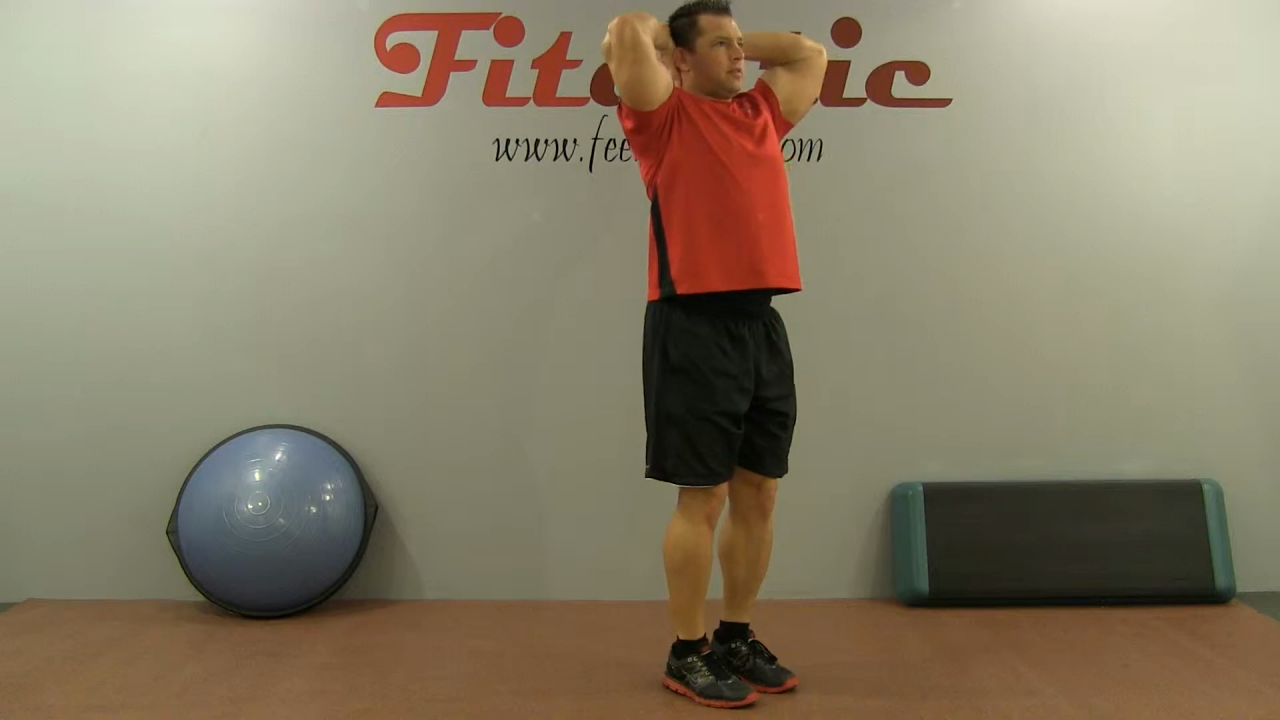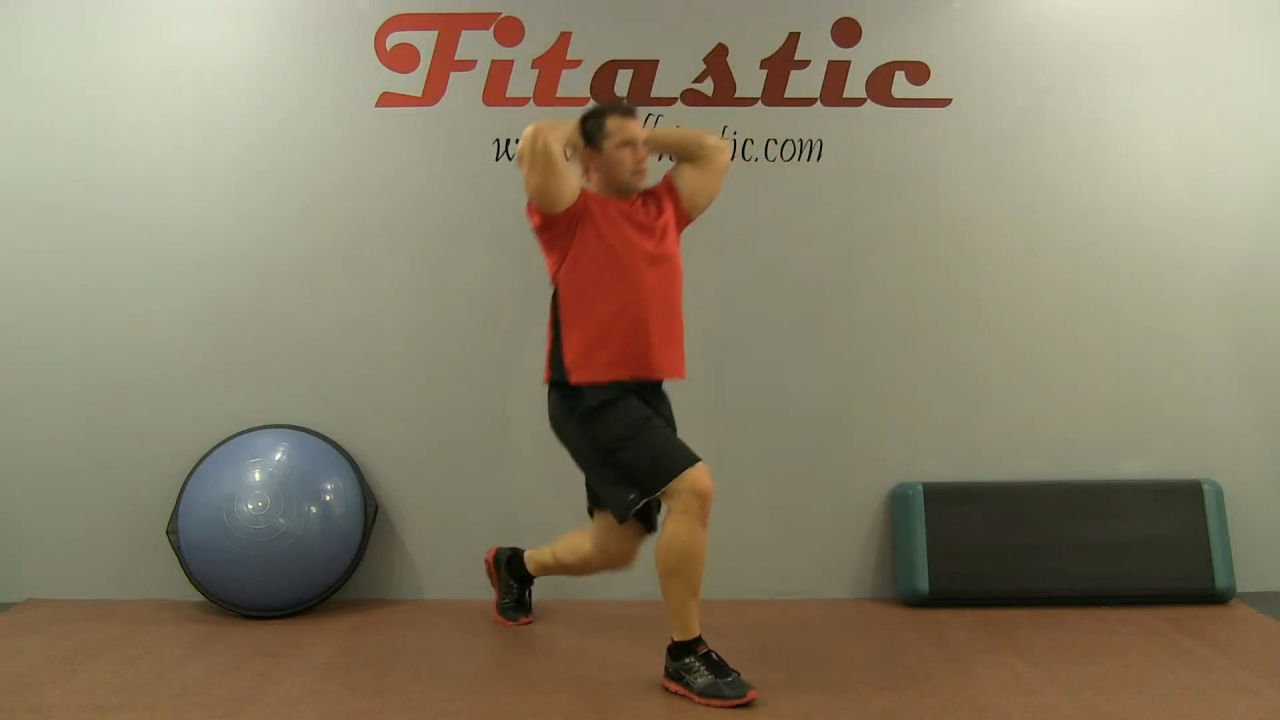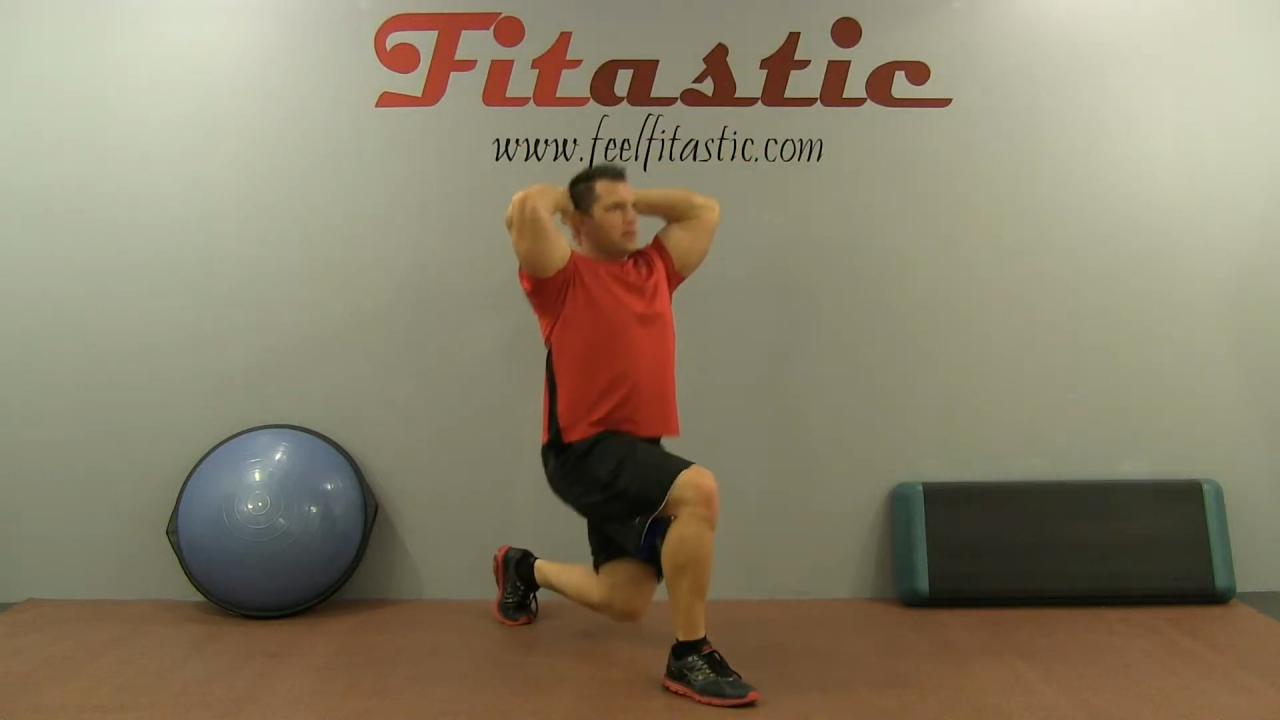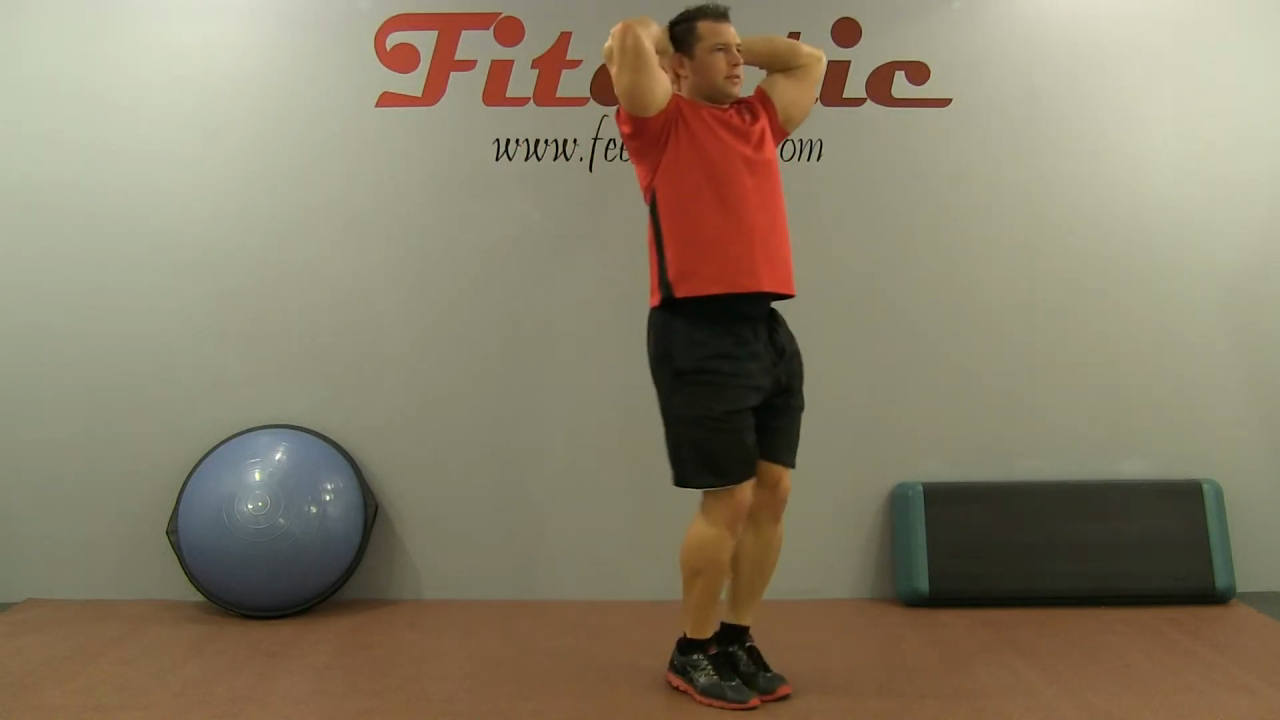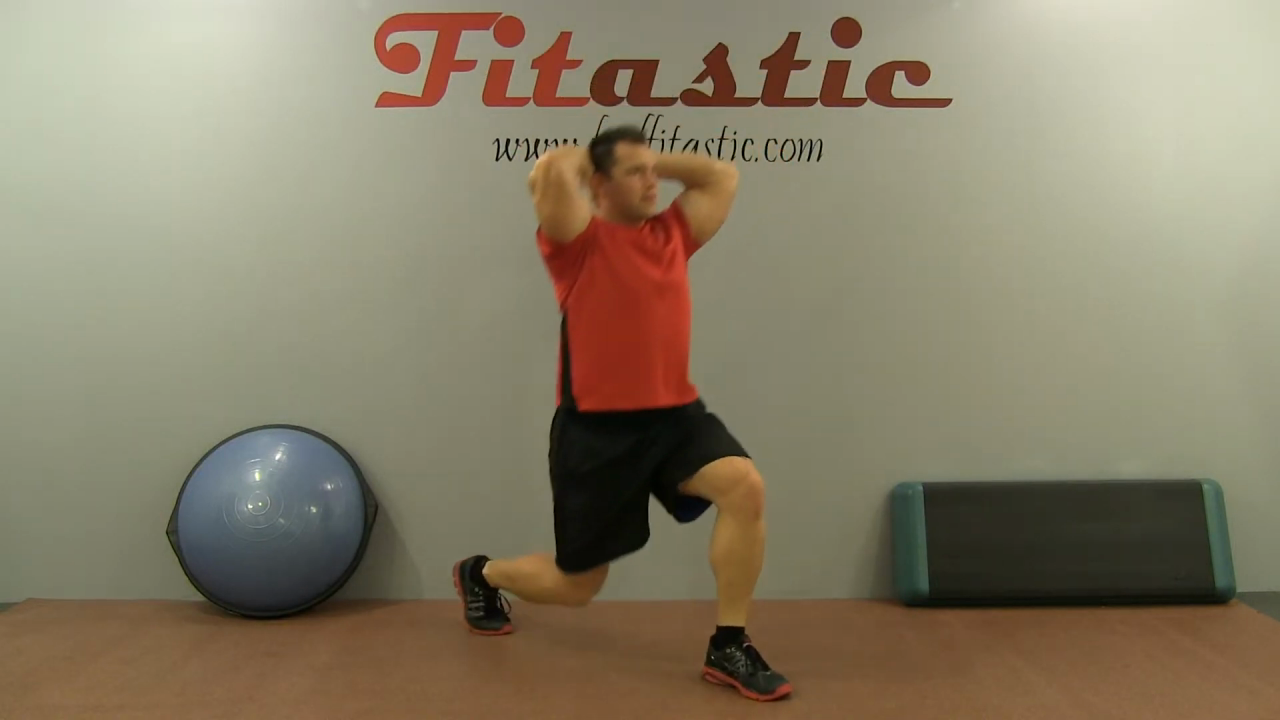
dt=1s
person 1, frame 1
left shoulder: (762, 113)
right shoulder: (665, 117)
left hip: (762, 324)
right hip: (693, 327)
left knee: (758, 497)
right knee: (703, 498)
left ankle: (736, 641)
right ankle: (687, 654)
person 1, frame 2
left shoulder: (664, 208)
right shoulder: (572, 214)
left elbow: (714, 151)
right elbow: (537, 144)
left wrist: (645, 133)
right wrist: (578, 130)
left hip: (644, 392)
right hip: (590, 394)
left knee: (614, 549)
right knee: (693, 488)
left ankle: (515, 565)
right ankle: (685, 655)
person 1, frame 3
left shoulder: (654, 268)
right shoulder: (563, 277)
left elbow: (705, 210)
right elbow: (525, 209)
left wrist: (634, 196)
right wrist: (564, 196)
left hip: (640, 448)
right hip: (584, 451)
left knee: (624, 602)
right knee: (698, 491)
left ankle: (524, 569)
right ankle: (689, 655)
person 1, frame 4
left shoulder: (758, 119)
right shoulder: (662, 123)
left elbow: (809, 60)
left hip: (766, 328)
right hip: (697, 332)
left knee: (771, 496)
right knee: (729, 500)
left ankle: (735, 641)
right ankle: (692, 652)
person 1, frame 5
left shoulder: (672, 234)
right shoulder: (579, 241)
left elbow: (723, 175)
right elbow: (551, 172)
left wrist: (654, 159)
right wrist: (584, 157)
left hip: (674, 414)
right hip: (598, 428)
left knee: (744, 487)
right knee: (576, 584)
left ankle: (729, 646)
right ankle: (479, 575)
